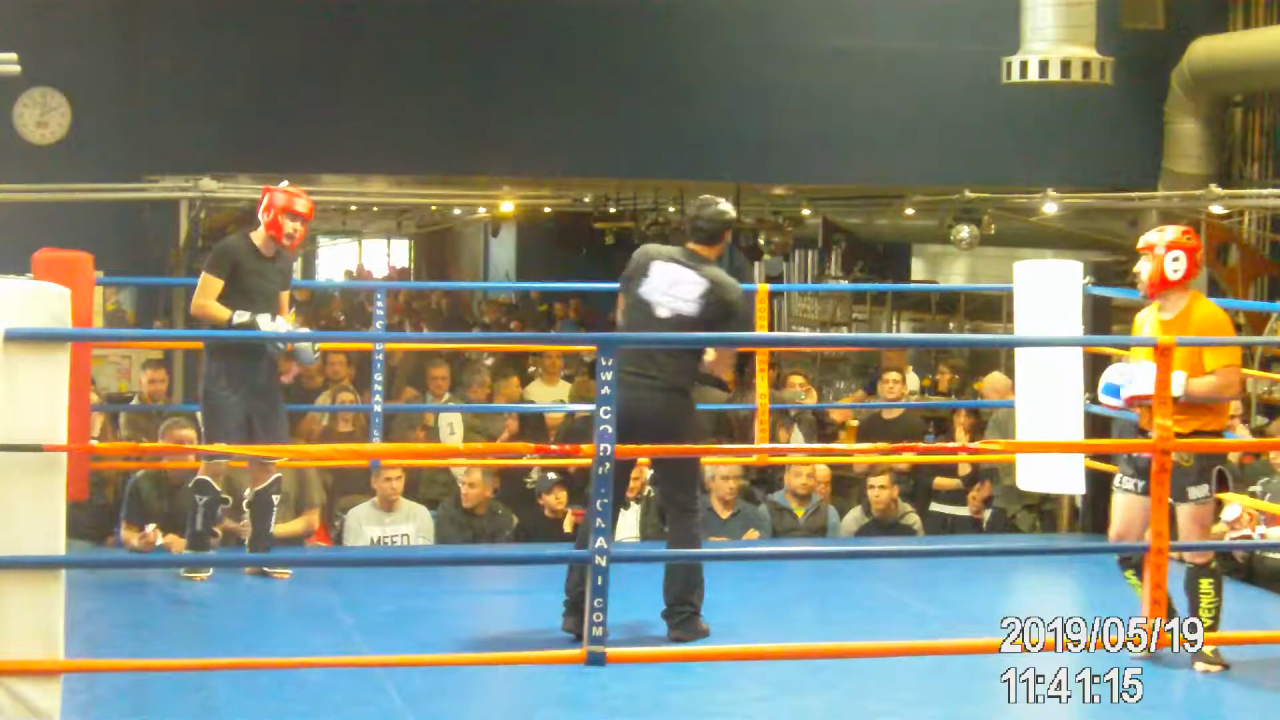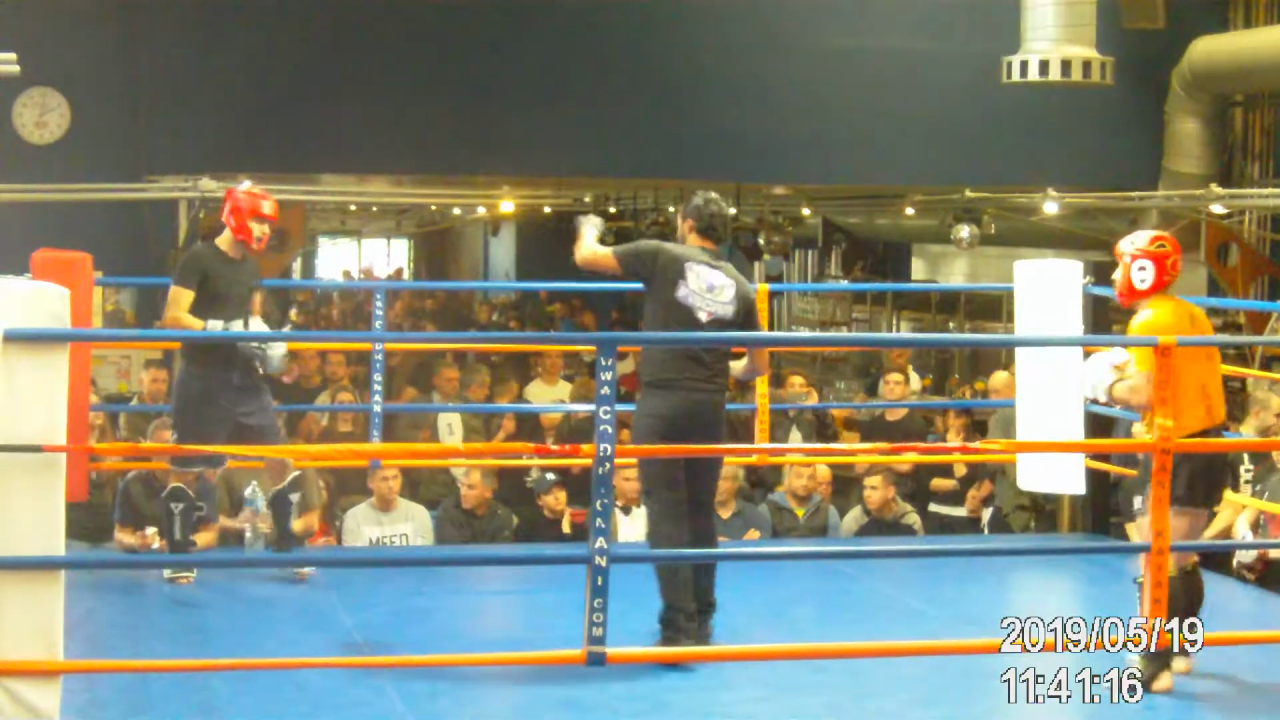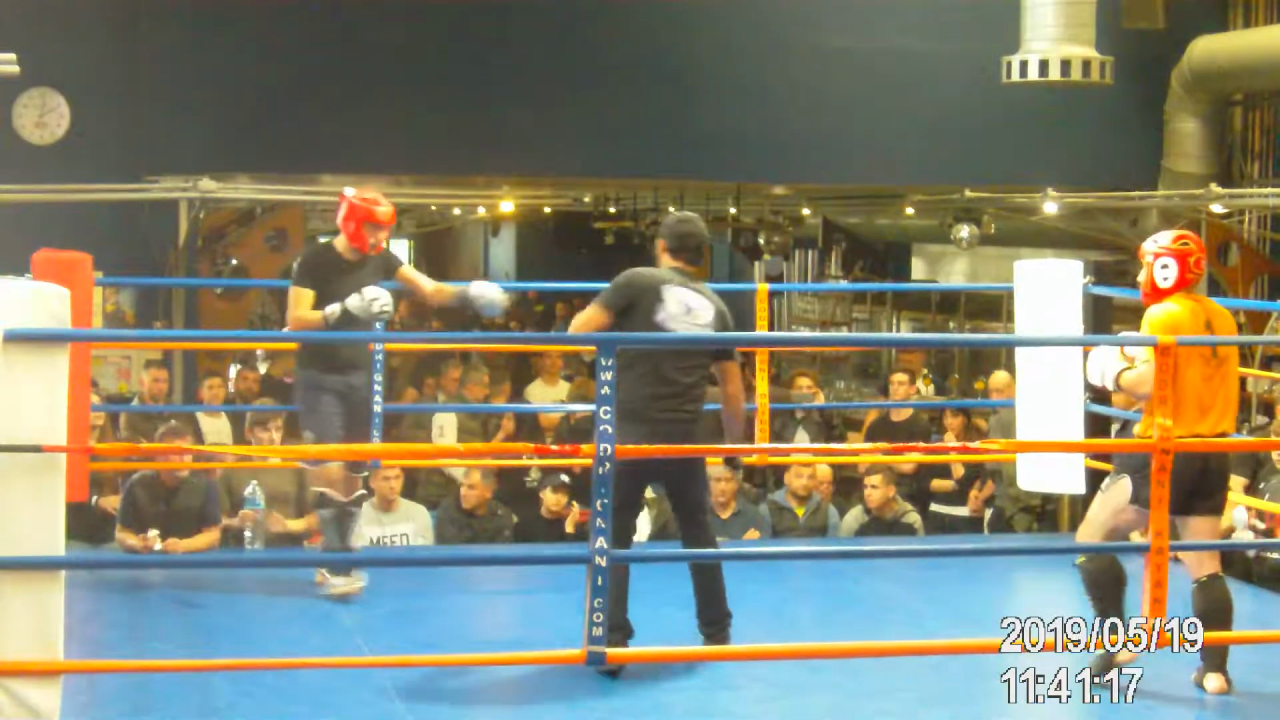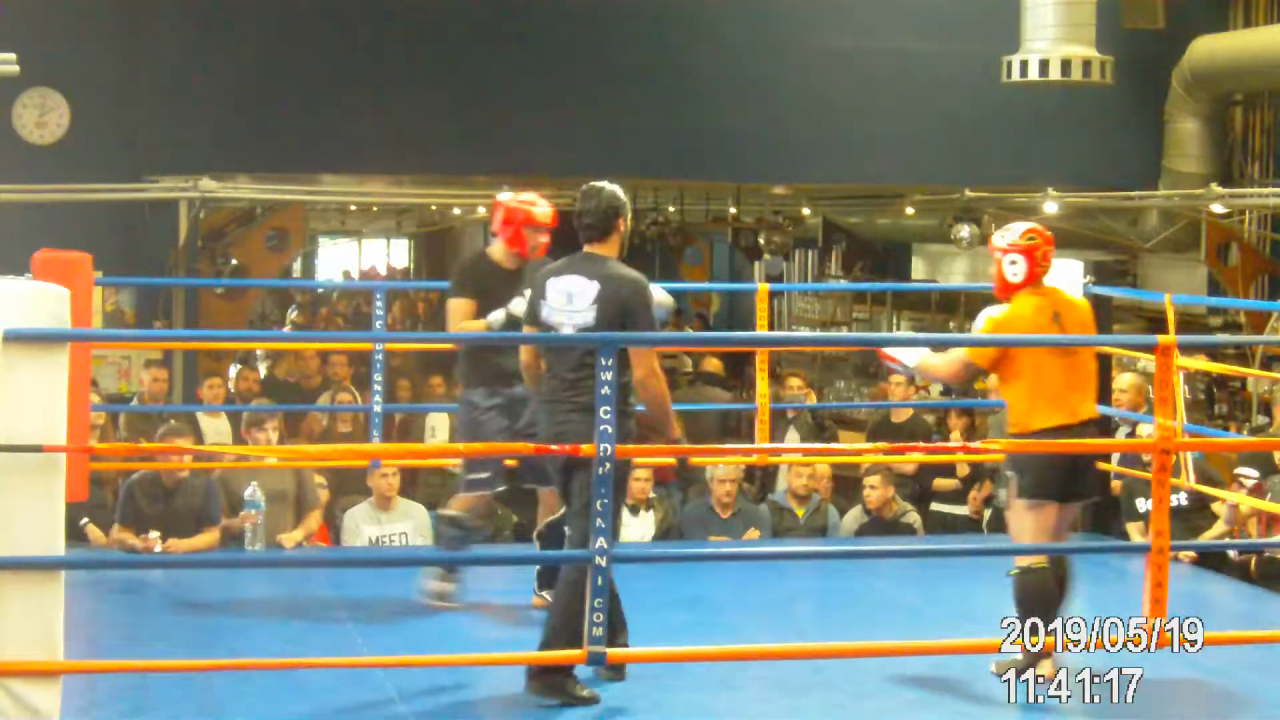
dt=0.7s
person 1, frame 1
left shoulder: (646, 256)
right shoulder: (728, 292)
right elbow: (722, 366)
left hip: (621, 395)
right hip: (670, 404)
left knee: (603, 503)
right knee: (682, 510)
left ankle: (578, 610)
right ankle: (684, 616)
person 1, frame 2
left shoulder: (661, 255)
right shoulder: (739, 286)
left elbow: (585, 257)
right elbow: (758, 365)
left wrist: (587, 228)
left hip: (661, 401)
right hip: (710, 406)
left knee: (666, 513)
right knee: (702, 512)
left ankle: (680, 625)
right ankle: (700, 618)
person 1, frame 3
left shoulder: (635, 282)
right shoulder: (716, 308)
left elbow: (577, 333)
right elbow: (733, 389)
right wrist: (735, 443)
left hip: (630, 431)
right hip: (684, 435)
left knee: (615, 537)
right knee: (698, 531)
left ankle: (613, 642)
right ankle: (716, 628)
person 1, frame 4
left shoulder: (548, 278)
right shoulder: (630, 285)
left elbow: (528, 359)
right elbow: (646, 372)
right wrist: (672, 433)
left hip: (556, 426)
right hip: (604, 428)
left knee: (584, 539)
right knee: (589, 548)
left ankle: (610, 646)
right ankle: (550, 664)
person 2, frame 1
left shoulder: (1210, 319)
right shoulder: (1144, 319)
left elbow: (1228, 385)
left wrist: (1168, 384)
right wrist: (1124, 384)
left hip: (1194, 448)
right hip: (1147, 443)
left knee: (1196, 550)
right knee: (1122, 539)
left ankle: (1207, 643)
person 2, frame 2
left shoulder: (1148, 321)
right shoulder: (1189, 313)
left elbow: (1145, 394)
left wrist: (1108, 385)
right wrist: (1130, 370)
left hip: (1176, 452)
right hip: (1206, 447)
right knee: (1180, 557)
left ankle: (1156, 665)
right ankle: (1176, 649)
person 2, frame 3
left shoulder: (1164, 315)
right shoulder: (1222, 317)
left elbow: (1148, 386)
left wrist: (1114, 372)
right wrist: (1140, 358)
right hip: (1210, 453)
left knee: (1092, 539)
right knee: (1205, 567)
right ankle: (1215, 668)
person 2, frame 4
left shoulder: (1006, 318)
right shoulder: (1079, 308)
left elbow: (951, 369)
left wrist: (911, 357)
left hip: (1037, 443)
right hip: (1083, 436)
left knee: (1029, 557)
right knee: (1054, 546)
left ankle: (1036, 653)
person 3, frame 1
left shoulder: (284, 261)
right shoulder: (231, 249)
right elbow: (200, 305)
left wrist: (294, 339)
right wrist: (250, 321)
left hip: (264, 367)
right hip: (226, 366)
left knee: (267, 460)
right knee: (217, 459)
left ankle: (260, 551)
right ankle: (198, 548)
person 3, frame 2
left shoulder: (251, 264)
right shoulder: (199, 259)
right elbow: (172, 318)
left wrist: (265, 342)
right wrist: (227, 329)
left hip: (245, 378)
right hip: (204, 378)
left knee: (281, 460)
right knee: (187, 469)
left ankle: (286, 547)
right ankle: (177, 555)
person 3, frame 3
left shoulder: (380, 259)
right shoulder: (315, 260)
left elbow: (430, 291)
right elbow: (295, 319)
left wrist: (467, 295)
right wrist: (344, 310)
left hip: (358, 377)
right hip: (318, 377)
left knee: (351, 474)
right knee: (328, 468)
left ankle: (331, 558)
right ankle: (338, 567)
person 3, frame 4
left shoulder: (535, 268)
right shoulder: (473, 269)
right elbow: (457, 331)
right wrist: (506, 316)
left hip: (524, 391)
right hip: (483, 394)
left knee: (553, 488)
right knee: (478, 494)
right ankle: (445, 570)
